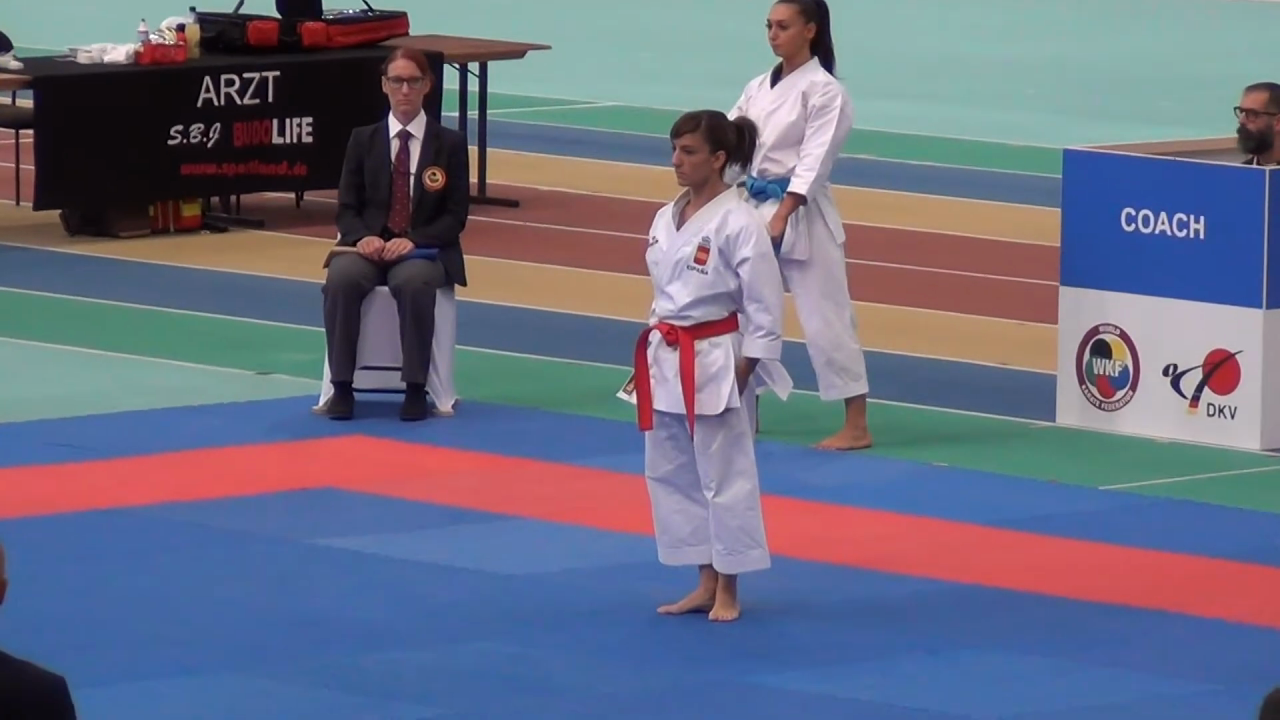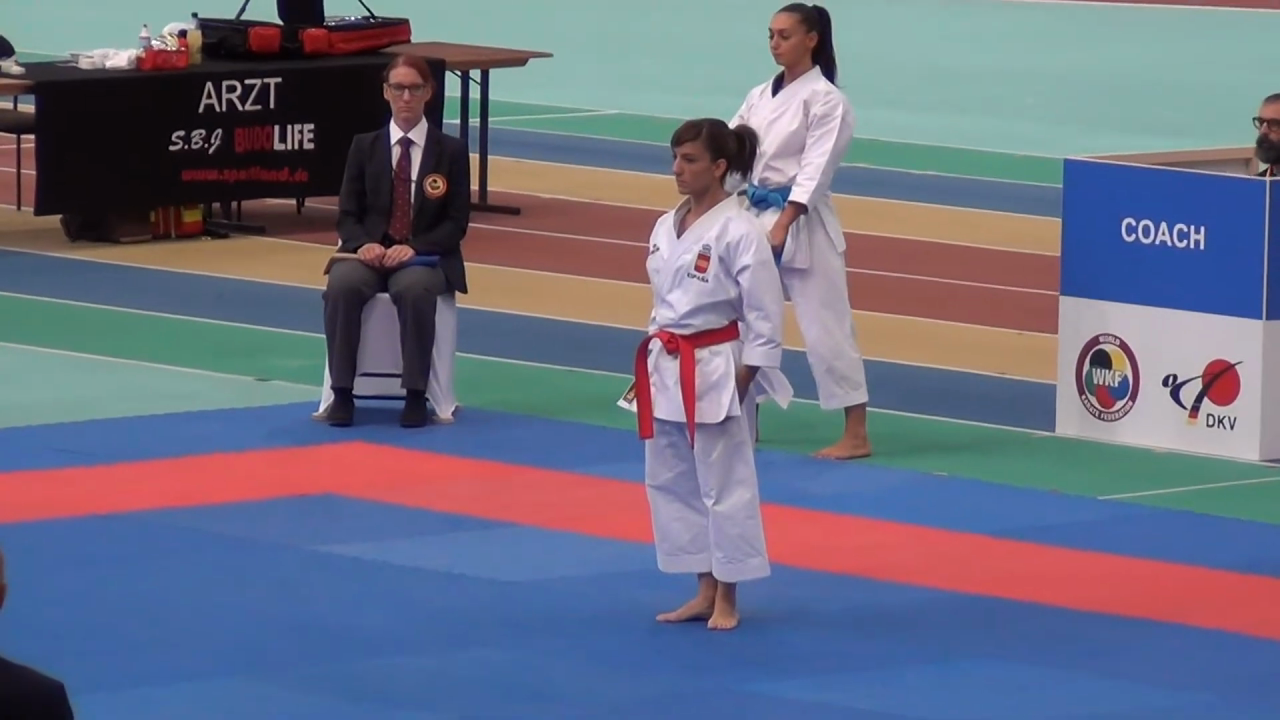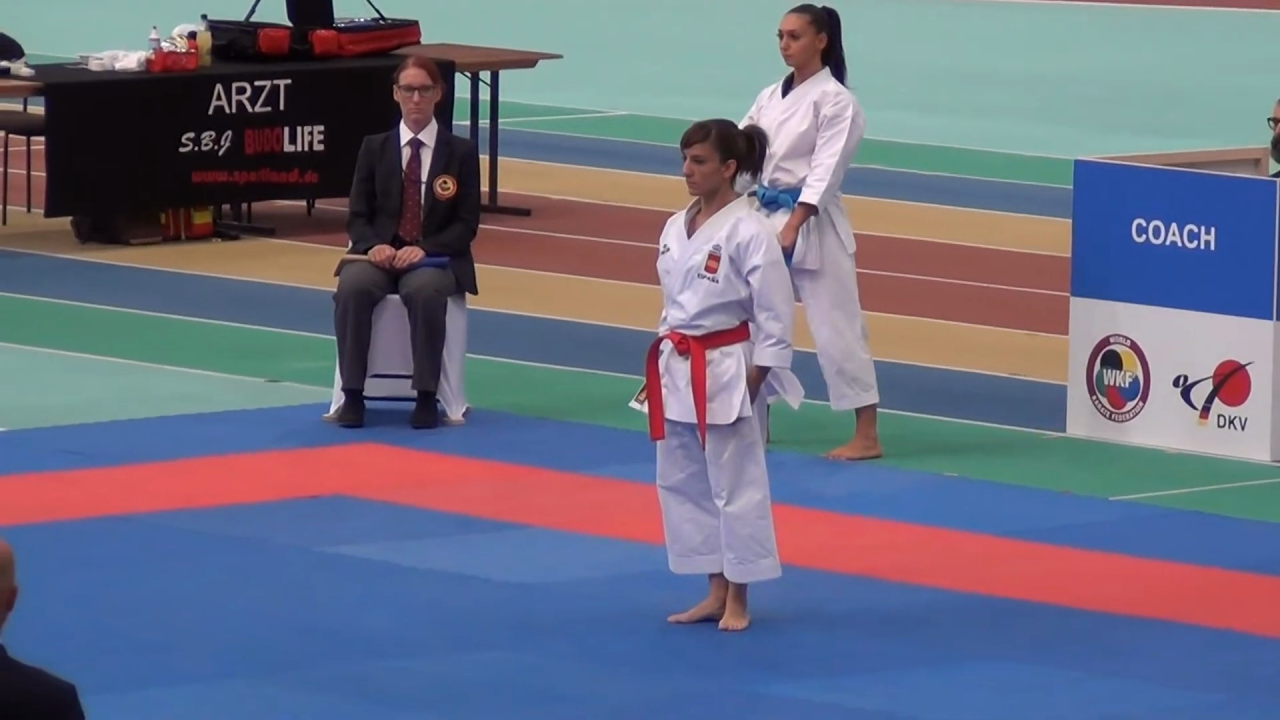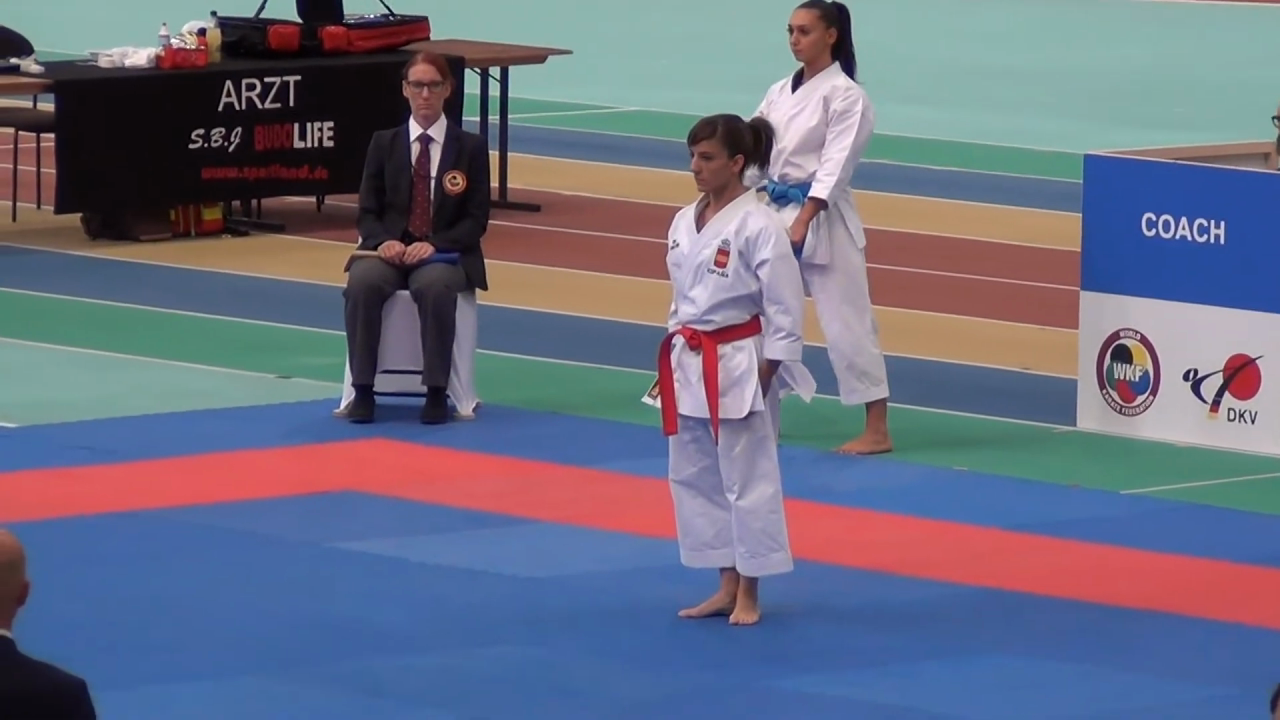
dt=0.4s
person 1, frame 1
left shoulder: (739, 223)
right shoulder: (666, 218)
left elbow: (765, 306)
left wrist: (743, 372)
right wrist: (653, 353)
left hip: (714, 362)
right hip: (665, 360)
left knee: (724, 477)
right knee: (671, 475)
left ankle: (727, 590)
right ankle: (705, 584)
person 1, frame 2
left shoulder: (740, 231)
right shoulder: (666, 226)
left elbow: (765, 315)
left wrist: (744, 381)
right wrist: (652, 362)
left hip: (714, 371)
right hip: (667, 368)
left knee: (725, 486)
right knee: (672, 483)
left ankle: (727, 599)
right ankle: (705, 592)
person 1, frame 3
left shoulder: (750, 232)
right shoulder: (676, 227)
left elbow: (776, 316)
left wrist: (754, 383)
right wrist: (662, 363)
left hip: (725, 372)
right hip: (676, 369)
left knee: (736, 487)
right knee: (683, 484)
left ankle: (738, 599)
right ankle: (716, 592)
person 1, frame 4
left shoulder: (759, 226)
right shoulder: (684, 221)
left elbow: (785, 311)
left wrist: (766, 377)
right wrist: (674, 358)
left hip: (736, 366)
right hip: (688, 365)
left knee: (747, 481)
right knee: (695, 478)
left ankle: (748, 593)
right ankle: (726, 586)
person 2, frame 1
left shoulder: (824, 89)
right shoulder: (759, 86)
left elbow: (814, 161)
left wrist: (781, 217)
left hip: (801, 212)
right hip: (753, 207)
left knee: (824, 315)
left ankle: (856, 425)
person 2, frame 2
left shoulder: (825, 99)
right shoulder: (760, 95)
left elbow: (815, 170)
left wrist: (782, 226)
left hip: (802, 222)
right hip: (754, 216)
left knee: (824, 324)
left ankle: (856, 434)
person 2, frame 3
left shoulder: (835, 100)
right shoulder: (770, 97)
left elbow: (825, 171)
left wrist: (792, 227)
left hip: (812, 224)
right hip: (766, 218)
left knee: (835, 326)
left ankle: (867, 435)
person 2, frame 4
left shoulder: (845, 95)
right shoulder: (779, 92)
left elbow: (835, 166)
left wrist: (802, 221)
left hip: (823, 220)
right hip: (775, 214)
left knee: (845, 322)
left ankle: (877, 430)
right ankle: (764, 416)
person 3, frame 1
left shoulder: (450, 143)
right shoulder: (362, 139)
left elbow: (456, 216)
right elbow: (346, 208)
left wrist: (413, 240)
right wrist: (362, 237)
left hip: (424, 250)
right hip: (369, 245)
left knee: (413, 283)
right knee: (340, 279)
left ankle: (416, 387)
right ankle: (342, 386)
person 3, frame 2
left shoulder: (452, 150)
right shoulder: (364, 146)
left elbow: (456, 223)
right elbow: (347, 214)
left wrist: (415, 247)
right wrist: (364, 243)
left hip: (425, 257)
right hip: (370, 252)
left knee: (414, 289)
right knee: (341, 285)
left ankle: (416, 395)
right ankle: (342, 393)
person 3, frame 3
left shoulder: (462, 151)
right shoulder: (374, 147)
left elbow: (467, 224)
right elbow: (358, 216)
left wrist: (425, 249)
right wrist: (373, 245)
left hip: (435, 258)
right hip: (380, 253)
left knee: (424, 291)
right knee: (352, 287)
left ankle: (427, 396)
right ankle: (353, 394)
person 3, frame 4
left shoulder: (471, 147)
right shoulder: (383, 143)
left elbow: (476, 220)
right elbow: (367, 212)
left wrist: (434, 245)
right wrist: (383, 241)
left hip: (445, 254)
right hip: (390, 248)
left knee: (434, 287)
right knee: (361, 283)
left ankle: (436, 392)
right ankle: (363, 390)
